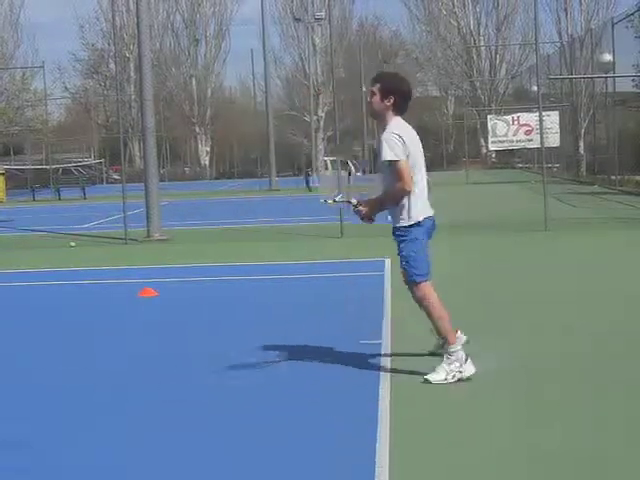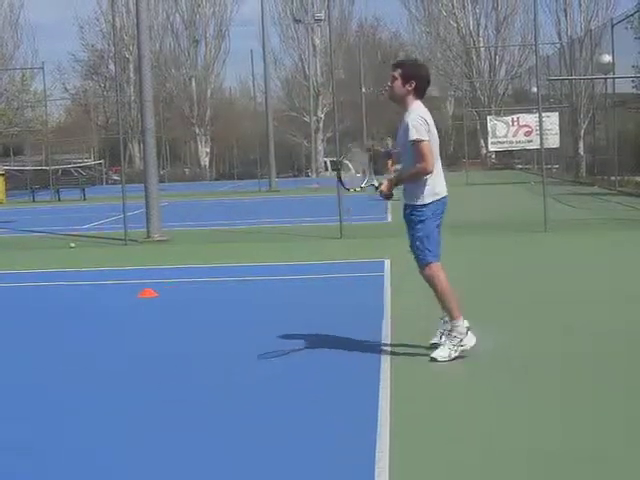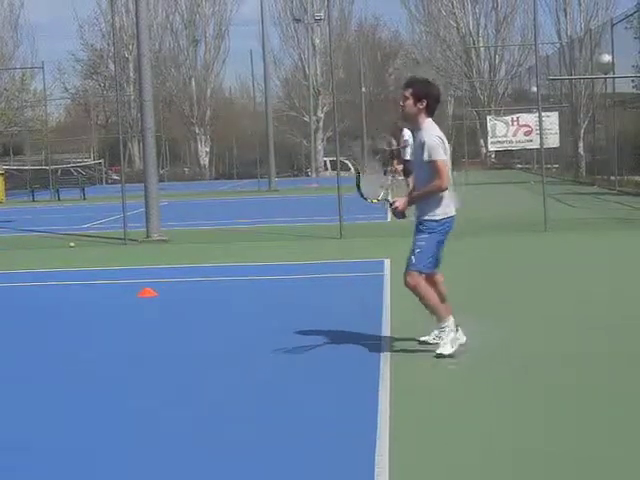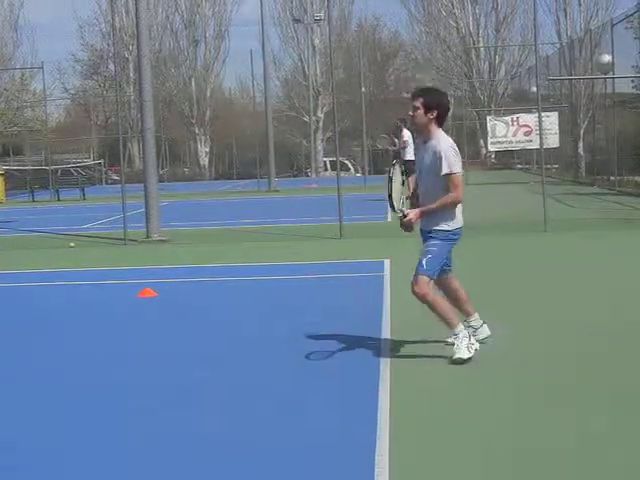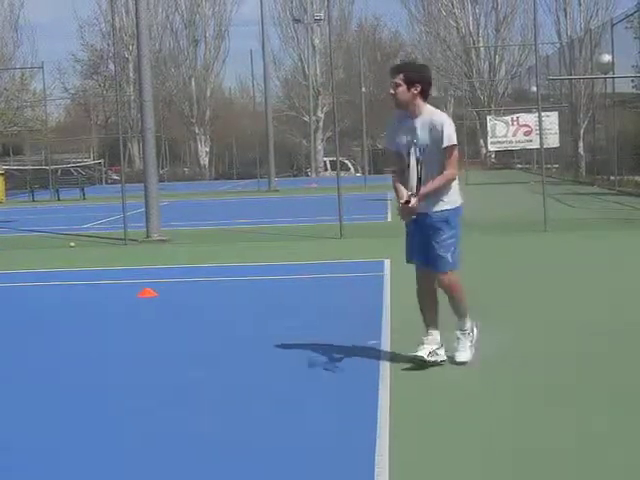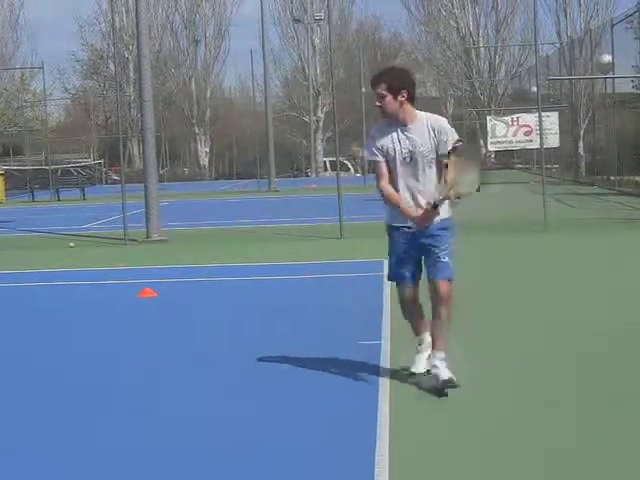
dt=0.3s
person 1, frame 1
left shoulder: (391, 135)
right shoulder: (404, 131)
left elbow: (404, 185)
left wrist: (372, 206)
right wrist: (375, 203)
left hip: (411, 224)
right hip: (414, 221)
left knee: (422, 289)
right knee: (417, 285)
left ankle: (457, 358)
right ankle: (450, 335)
person 1, frame 2
left shoulder: (414, 117)
right shoulder: (414, 115)
left elbow: (427, 165)
left wrist: (393, 182)
right wrist: (395, 181)
left hip: (425, 203)
right hip: (420, 202)
left knee: (430, 269)
right knee: (428, 267)
left ankle: (459, 332)
right ankle: (452, 321)
person 1, frame 3
left shoulder: (430, 137)
right shoulder: (420, 133)
left elbow: (443, 183)
left wrist: (408, 200)
right wrist: (407, 199)
left hip: (436, 218)
right hip: (429, 216)
left knee: (413, 278)
right knee: (430, 274)
left ankle: (450, 329)
right ankle: (446, 326)
person 1, frame 4
left shoulder: (444, 148)
right shoulder: (420, 142)
left elbow: (456, 195)
left wrist: (420, 212)
right wrist: (412, 210)
left hip: (443, 228)
right hip: (432, 226)
left knee: (421, 287)
right knee: (443, 279)
left ankle: (463, 335)
right ankle: (476, 324)
person 1, frame 5
left shoulder: (440, 121)
right shoulder: (397, 122)
left elbow: (450, 171)
left wrist: (420, 196)
right wrist: (402, 198)
left hip: (444, 210)
right hip: (415, 213)
left knee: (445, 277)
right knee: (423, 275)
left ankle: (466, 329)
right ankle: (433, 340)
person 1, frame 6
left shoulder: (437, 125)
right shoulder: (378, 134)
right elbow: (383, 184)
left wrist: (434, 205)
right wrist: (409, 213)
left hip: (437, 223)
right hip: (400, 226)
left knee: (442, 289)
right knee: (406, 294)
left ankle: (438, 360)
right ankle: (424, 344)
